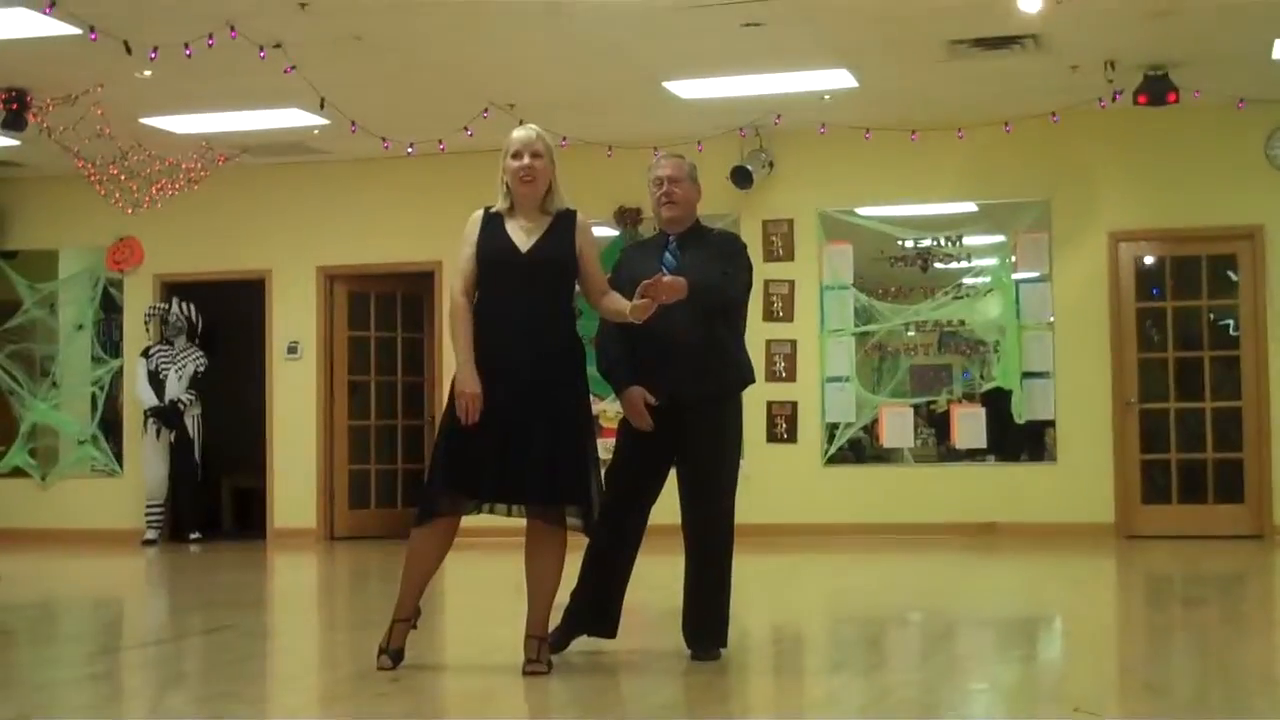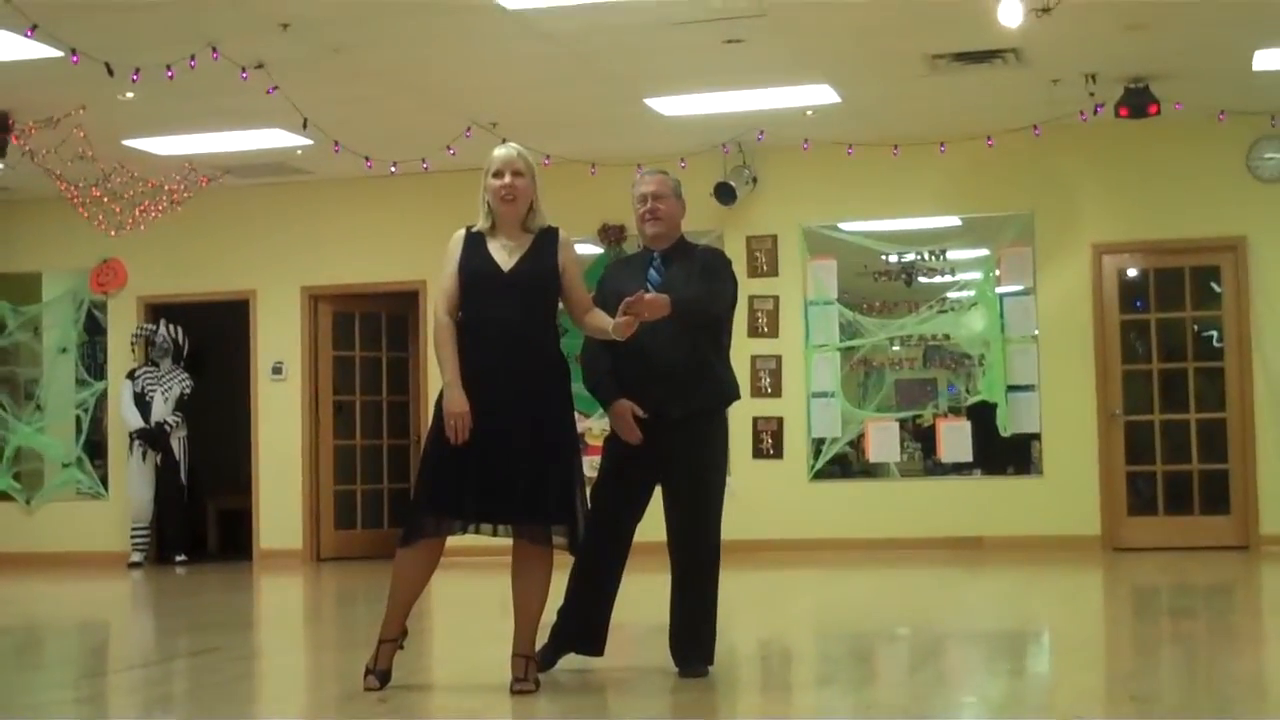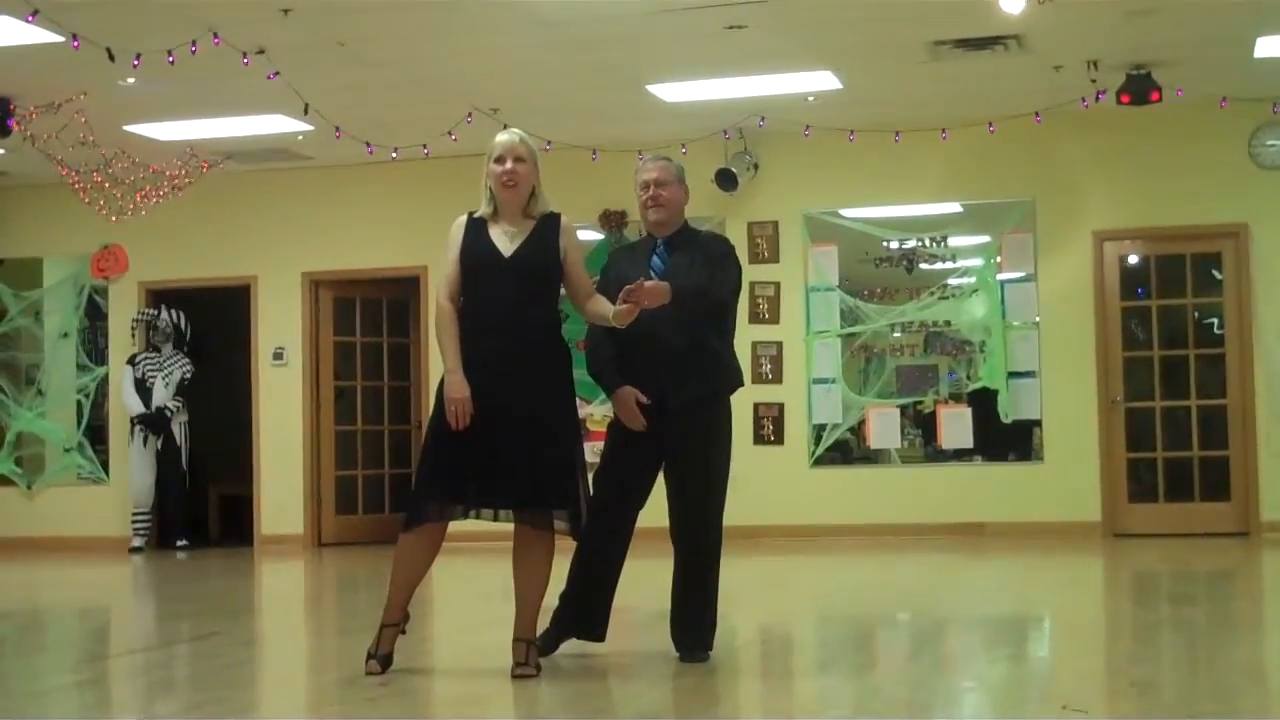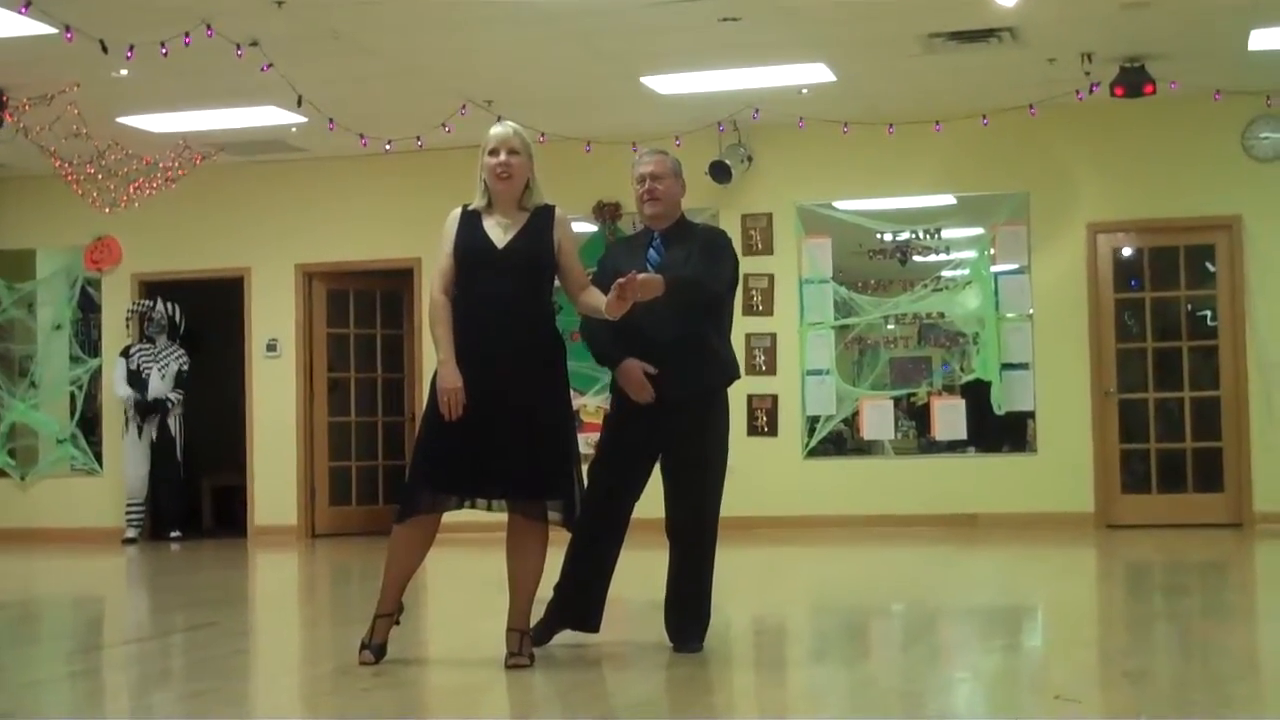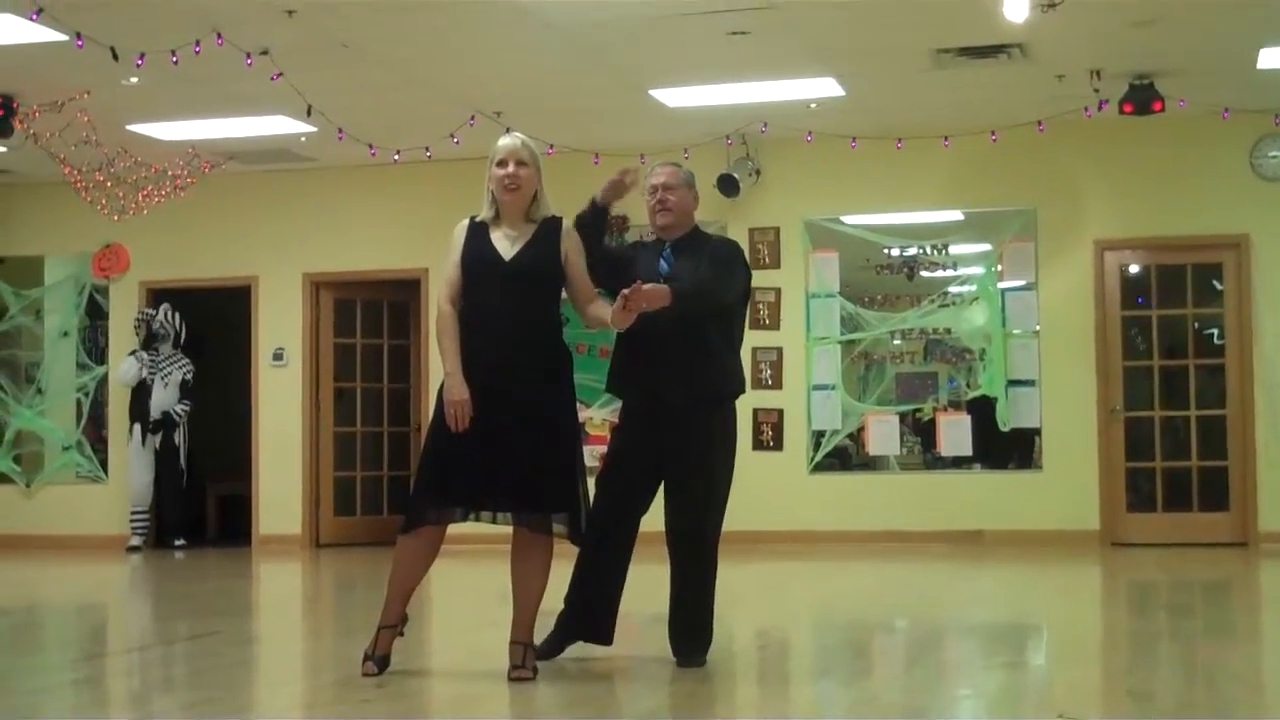
dt=1s
person 1, frame 1
left shoulder: (574, 226)
right shoulder: (481, 223)
left elbow: (599, 296)
right elbow: (460, 297)
left wrist: (633, 310)
right wrist: (465, 370)
left hip: (554, 376)
right hip: (488, 373)
left knee: (549, 505)
right knee: (446, 496)
left ankle: (537, 635)
right ankle: (402, 617)
person 1, frame 2
left shoulder: (556, 244)
right shoulder: (464, 242)
left elbow: (583, 312)
right elbow: (444, 316)
left wrist: (616, 327)
right wrist: (452, 388)
left hip: (538, 395)
right hip: (472, 393)
left knee: (535, 525)
right knee: (431, 518)
left ankle: (523, 654)
right ankle: (389, 638)
person 1, frame 3
left shoulder: (558, 229)
right shoulder: (465, 228)
left elbow: (585, 298)
right elbow: (446, 302)
left wrist: (618, 314)
right wrist: (453, 374)
left hip: (540, 381)
right hip: (473, 379)
left knee: (537, 509)
right knee: (434, 502)
left ankle: (525, 639)
right ankle: (390, 622)
person 1, frame 4
left shoulder: (552, 221)
right shoulder: (460, 220)
left elbow: (579, 289)
right elbow: (440, 294)
left wrist: (610, 305)
right wrist: (447, 366)
left hip: (534, 372)
right hip: (467, 371)
left knee: (530, 499)
right knee: (427, 493)
left ankle: (519, 628)
right ankle: (385, 613)
person 1, frame 5
left shoulder: (560, 234)
right shoulder: (467, 232)
left elbow: (586, 304)
right elbow: (447, 307)
left wrist: (615, 316)
right wrist: (453, 378)
left hip: (541, 386)
right hip: (472, 384)
left knee: (535, 513)
right knee: (432, 505)
left ankle: (521, 642)
right ankle: (388, 625)
person 2, frame 1
left shoulder: (725, 248)
right shoulder: (632, 258)
left elbow: (732, 297)
right elbow: (609, 328)
left wrist: (686, 289)
right wrist: (624, 385)
left hip: (711, 404)
right hip: (647, 404)
left knee: (709, 521)
right knee: (617, 513)
left ankle: (705, 633)
right ankle: (582, 617)
person 2, frame 2
left shoulder: (710, 264)
right shoulder: (616, 274)
left elbow: (715, 312)
right elbow: (593, 345)
left wrist: (668, 306)
right wrist: (611, 399)
left hip: (696, 420)
right hip: (632, 420)
left knee: (695, 538)
right knee: (603, 531)
left ankle: (693, 650)
right ankle: (569, 635)
person 2, frame 3
left shoulder: (714, 250)
right shoulder: (620, 261)
left elbow: (718, 298)
right elbow: (598, 331)
left wrist: (669, 293)
right wrist: (615, 386)
left hip: (700, 405)
right hip: (635, 405)
left knee: (698, 525)
right knee: (606, 515)
left ankle: (694, 635)
right ankle: (572, 620)
person 2, frame 4
left shoulder: (711, 243)
right shoulder: (617, 253)
left elbow: (710, 288)
right elbow: (593, 318)
left wrist: (663, 285)
right wrist: (619, 361)
left hip: (697, 398)
right hip: (634, 395)
left knee: (693, 517)
right knee: (602, 506)
left ankle: (687, 626)
right ankle: (568, 610)
person 2, frame 5
left shoulder: (723, 253)
right shoulder: (633, 257)
left elbow: (717, 294)
right elbow: (579, 261)
left wrist: (668, 295)
right wrist: (602, 205)
left hip: (703, 408)
right hip: (642, 407)
left knee: (694, 529)
right knee: (609, 517)
left ankle: (691, 640)
right ankle: (577, 622)
person 3, frame 1
left shoulder: (197, 357)
right shoulder: (150, 353)
left elbow: (196, 389)
right elbow: (141, 385)
left wrist: (178, 409)
right wrist: (156, 409)
left hip: (186, 420)
right hip: (156, 419)
left knee: (188, 472)
right knee: (155, 473)
left ankle: (191, 527)
right ankle: (153, 527)
person 3, frame 2
left shoulder: (183, 379)
right shoulder: (135, 375)
left elbow: (182, 411)
right elbow: (126, 406)
left wrist: (162, 430)
right wrist: (142, 430)
left hip: (172, 442)
right hip: (141, 442)
left knee: (173, 495)
right knee: (141, 495)
left ankle: (176, 549)
right ankle: (138, 549)
person 3, frame 3
left shoulder: (183, 363)
right shoulder: (135, 361)
left elbow: (182, 395)
right elbow: (127, 393)
left wrist: (163, 415)
right wrist: (143, 416)
left hip: (173, 427)
right hip: (142, 427)
left knee: (175, 481)
right knee: (142, 481)
left ankle: (178, 534)
right ankle: (139, 534)
person 3, frame 4
left shoulder: (178, 354)
right shoulder: (130, 351)
left elbow: (181, 388)
right elbow: (118, 382)
left wrist: (164, 404)
right wrist: (133, 401)
left hip: (168, 419)
right hip: (137, 420)
left knee: (169, 473)
right knee: (136, 473)
left ankle: (172, 526)
right ankle: (133, 526)
person 3, frame 5
left shoulder: (184, 363)
right shoulder: (138, 357)
left elbow: (187, 399)
right elbow: (126, 378)
left wrist: (170, 418)
right wrist: (144, 350)
left hip: (172, 428)
right hip: (142, 427)
left knee: (173, 481)
right knee: (140, 481)
left ankle: (175, 534)
right ankle: (137, 533)
